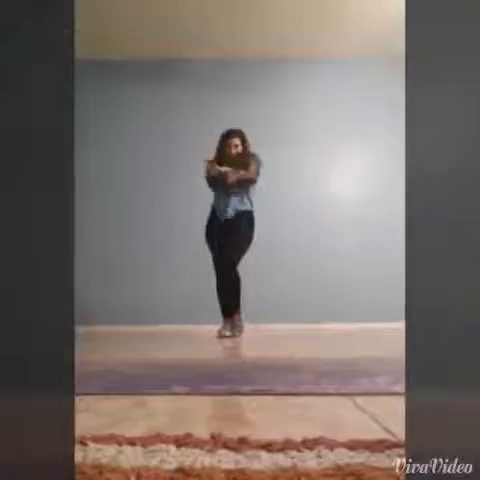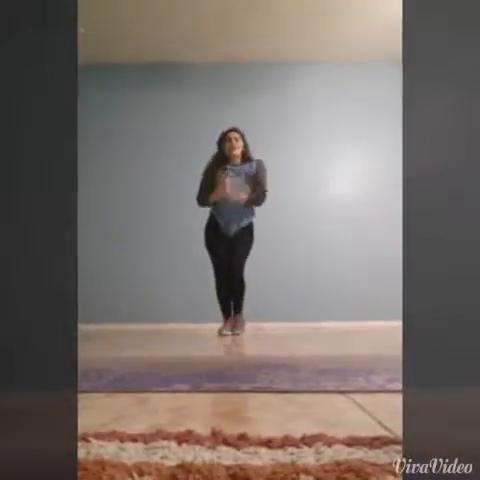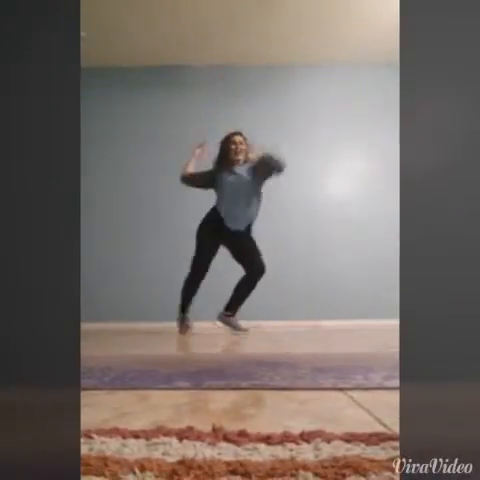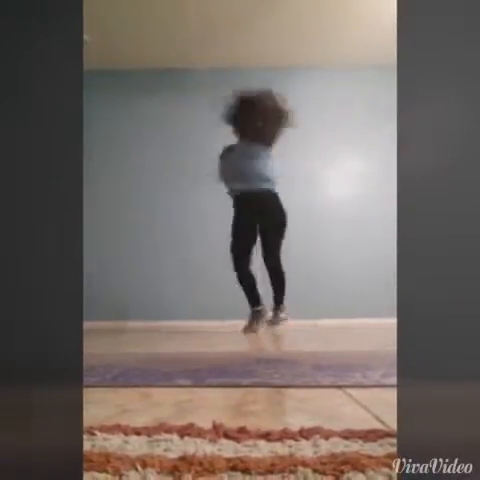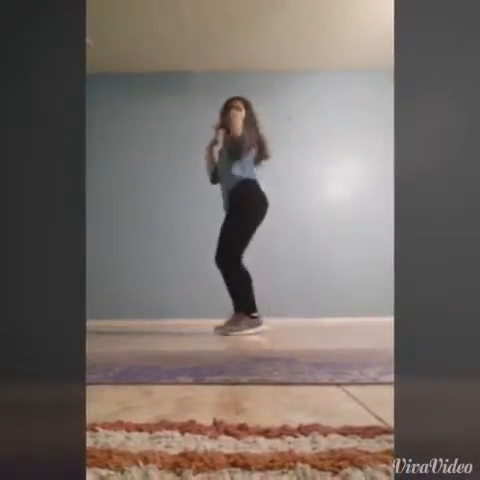
dt=1s
person 1, frame 1
left shoulder: (250, 160)
right shoulder: (217, 164)
left elbow: (250, 176)
right elbow: (213, 183)
left wrist: (242, 175)
right wrist: (220, 172)
left hip: (242, 219)
right hip: (218, 220)
left knee: (229, 265)
right knee: (220, 269)
left ankle: (237, 314)
right ankle: (226, 319)
person 1, frame 2
left shoulder: (256, 167)
right shoulder: (213, 170)
left elbow: (260, 198)
right elbow: (201, 200)
left wrist: (241, 195)
right wrist: (217, 194)
left hip: (242, 227)
right hip: (217, 229)
left knee: (235, 271)
right knee: (221, 273)
left ankle: (238, 315)
right ankle: (227, 318)
person 1, frame 3
left shoulder: (256, 169)
right shoulder: (218, 173)
left elbow: (278, 167)
right elbow: (187, 179)
left wrist: (258, 157)
right wrist: (196, 154)
left hip: (241, 232)
right hip: (214, 226)
left knee: (257, 269)
right knee: (198, 270)
left ankle: (228, 313)
right ankle: (183, 316)
person 1, frame 4
left shoulder: (228, 153)
right shoulder: (261, 145)
left elbow: (226, 177)
left hip: (244, 208)
right hip: (270, 206)
left knee: (241, 263)
right knee: (273, 261)
left ankle: (257, 309)
right ankle: (278, 311)
person 1, frame 5
left shoulder: (247, 132)
right shoulder: (227, 143)
left elbow: (240, 149)
right elbow: (215, 177)
left wrist: (236, 126)
right wrist: (210, 153)
left hip: (249, 198)
right hip: (238, 201)
left knee: (229, 258)
right knee: (224, 258)
left ankle: (251, 316)
right ankle: (241, 314)
